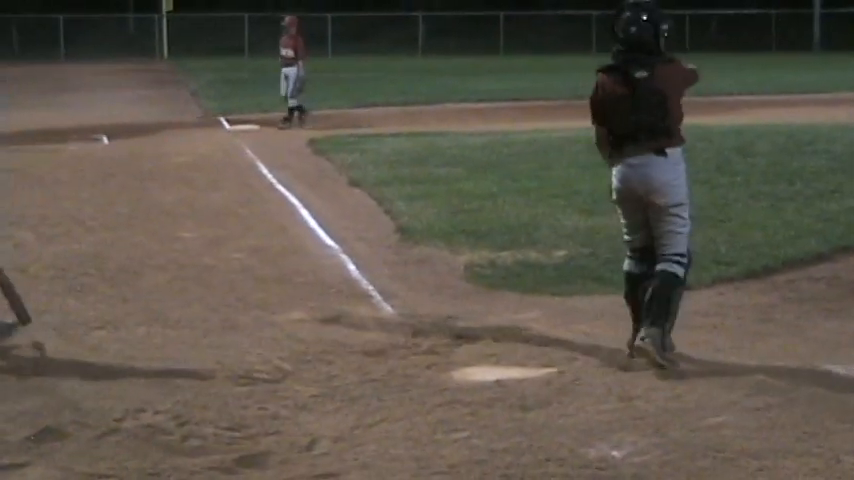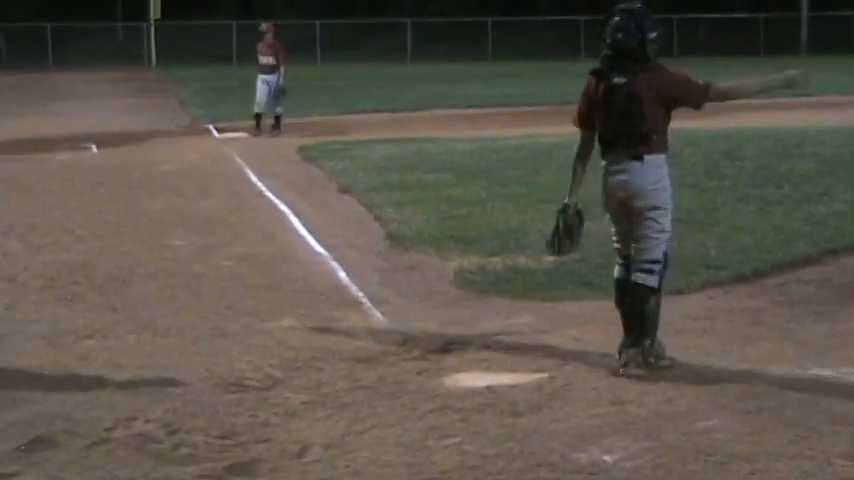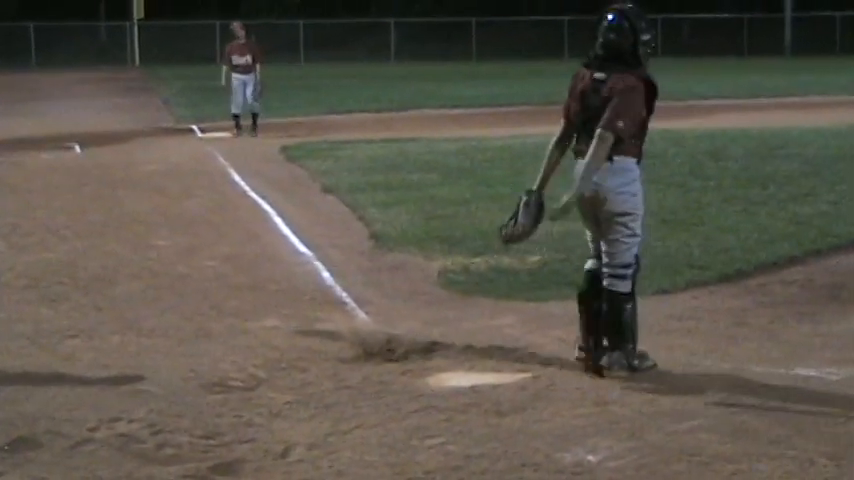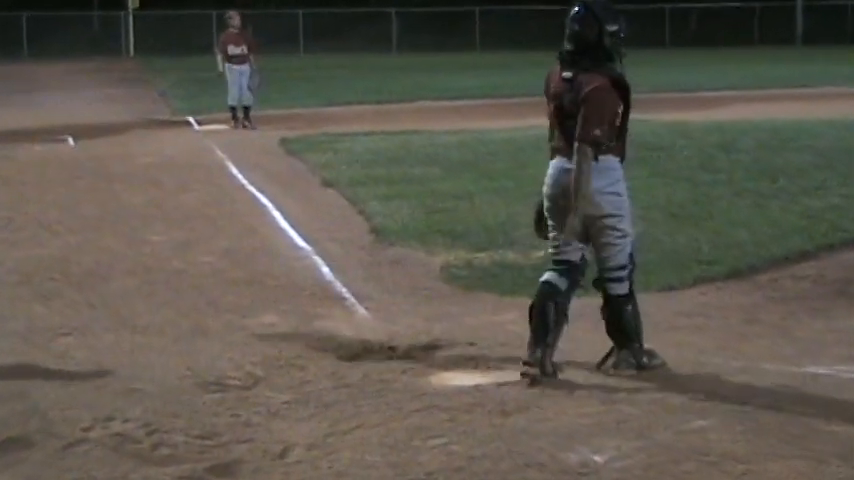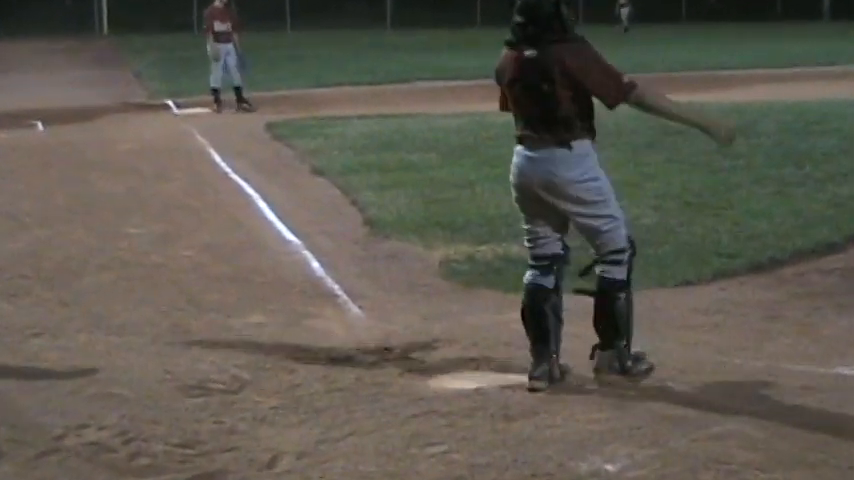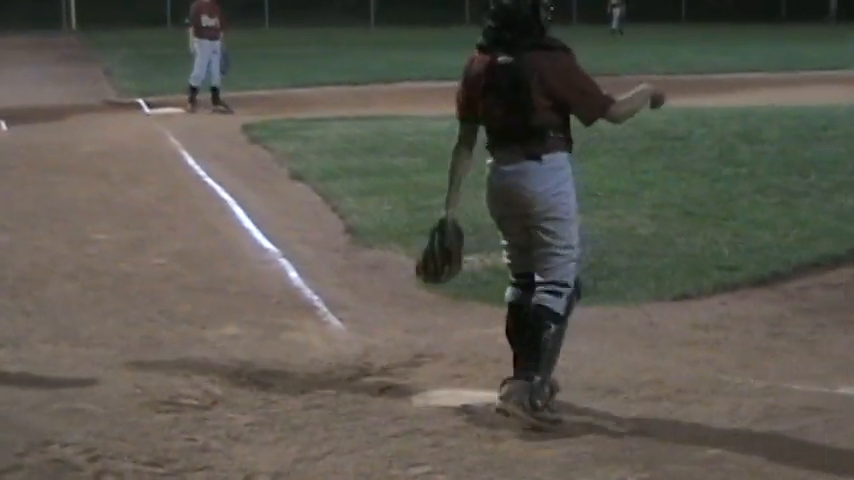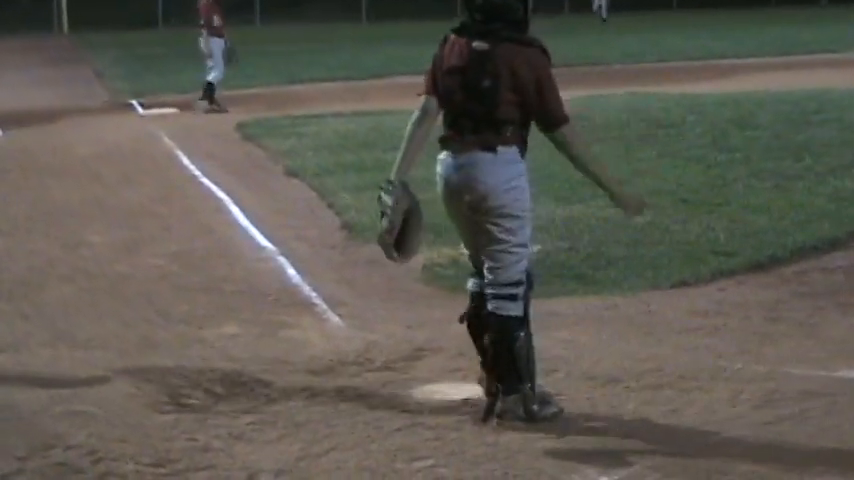
dt=0.3s
person 1, frame 1
left shoulder: (605, 81)
right shoulder: (672, 71)
left elbow: (602, 140)
right elbow: (694, 72)
left hip: (625, 170)
right hip: (665, 167)
left knee: (639, 254)
right knee: (675, 255)
left ankle: (643, 333)
right ankle: (653, 331)
person 1, frame 2
left shoulder: (595, 83)
right shoulder: (657, 79)
left elbow: (586, 144)
right elbow: (720, 91)
left wrist: (572, 196)
right wrist: (779, 80)
left hip: (612, 175)
right hip: (649, 174)
left knee: (627, 261)
right knee: (650, 262)
left ankle: (634, 341)
right ankle: (639, 351)
person 1, frame 3
left shoulder: (584, 77)
right shoulder: (630, 83)
left elbow: (564, 136)
right elbow: (604, 137)
left wrist: (539, 187)
right wrist: (576, 190)
left hip: (584, 176)
right hip: (619, 176)
left knee: (599, 260)
right knee: (621, 266)
left ankle: (590, 344)
right ankle: (621, 353)
person 1, frame 4
left shoulder: (558, 75)
right shoulder: (601, 82)
right elbow: (586, 147)
right wrist: (582, 204)
left hip: (557, 172)
right hip: (596, 180)
left knee: (563, 266)
right knee: (616, 266)
left ankle: (538, 352)
right ankle: (628, 351)
person 1, frame 5
left shoulder: (508, 59)
right shoulder: (570, 52)
right elbow: (634, 94)
right wrist: (705, 123)
left hip: (524, 163)
right hip: (570, 162)
left knee: (542, 263)
right knee: (615, 250)
left ankle: (542, 363)
right ankle: (613, 354)
person 1, frame 6
left shoulder: (478, 63)
right shoulder: (550, 60)
left elbow: (465, 138)
right elbow: (612, 111)
left wrist: (450, 205)
right wrist: (647, 91)
left hip: (500, 174)
right hip: (548, 175)
left knee: (523, 280)
right knee: (558, 283)
left ankle: (531, 375)
right ankle: (526, 387)
person 1, frame 7
left shoulder: (451, 47)
right shoulder: (524, 56)
left elbow: (425, 114)
right elbow: (561, 133)
left wrist: (397, 177)
right wrist: (612, 188)
left hip: (452, 165)
right hip: (499, 168)
left knee: (483, 272)
right knee: (508, 282)
left ankle: (497, 372)
right ankle: (515, 394)
